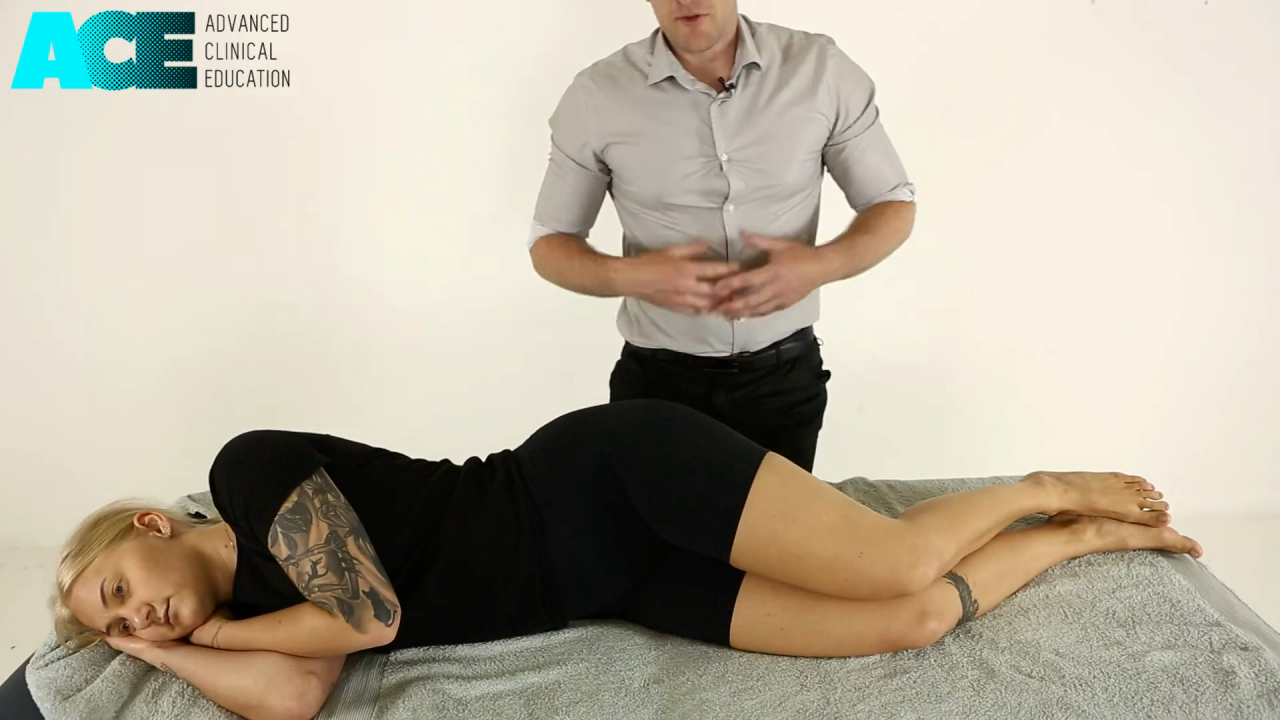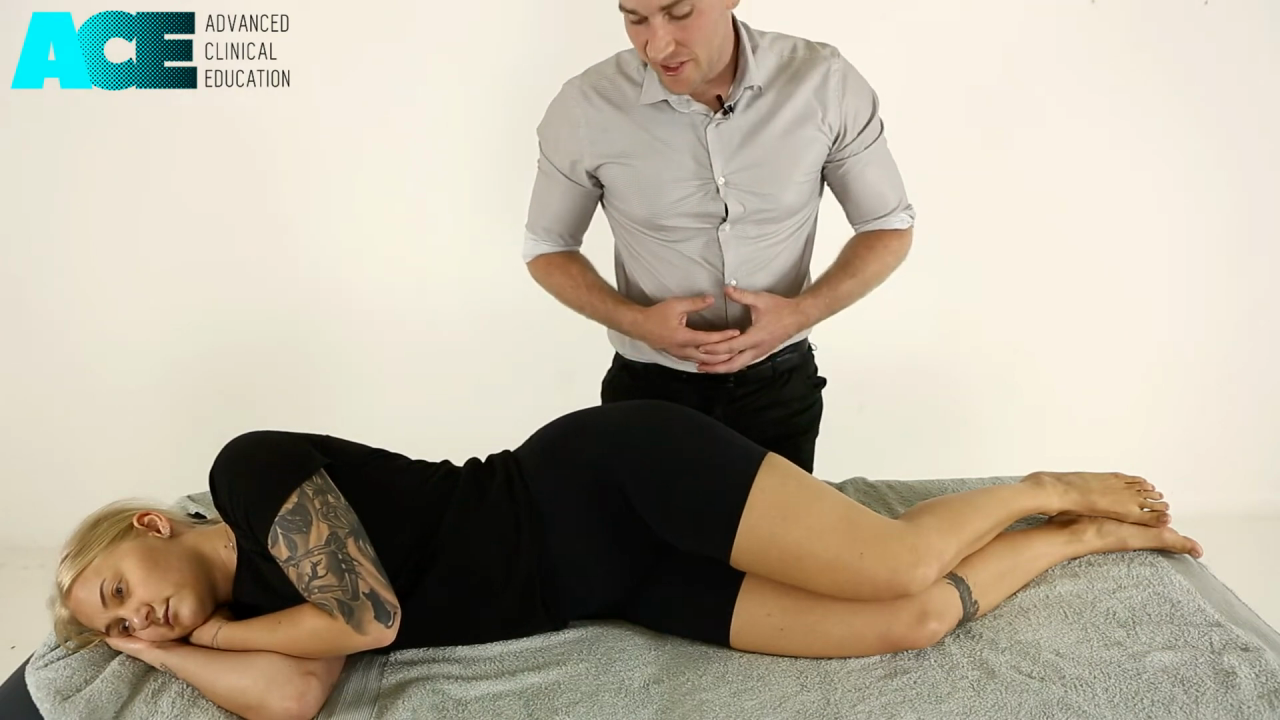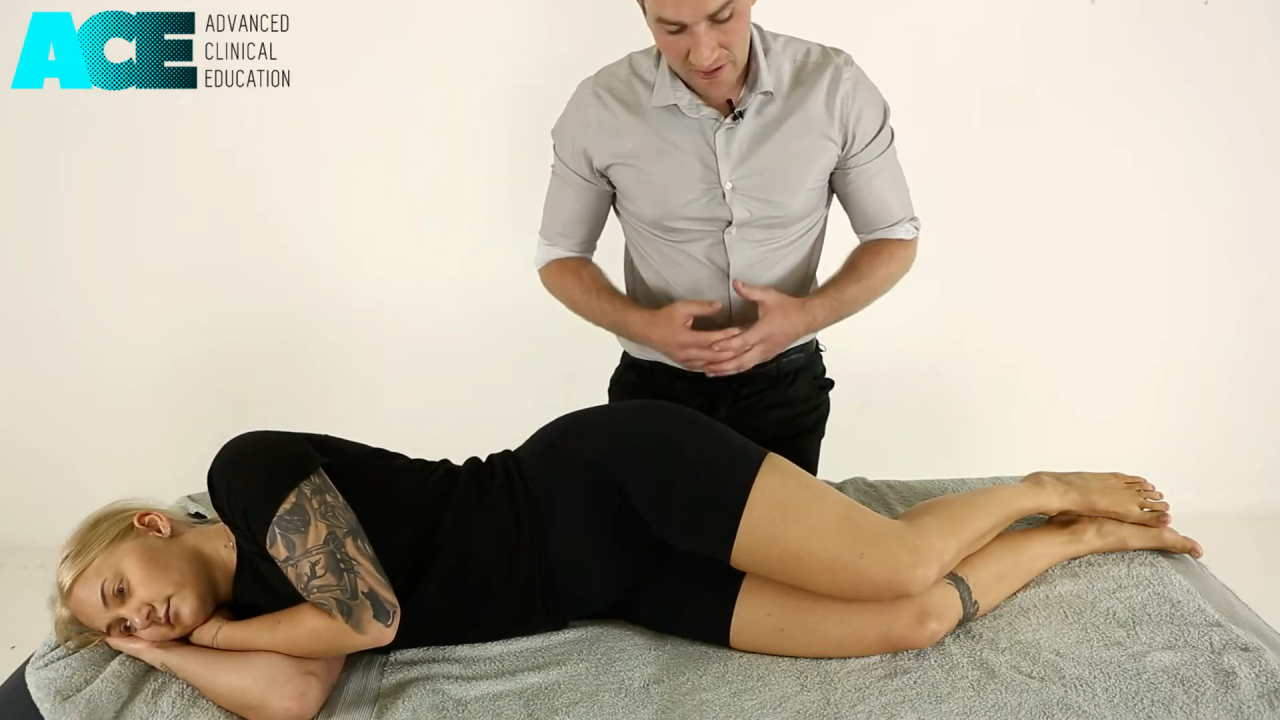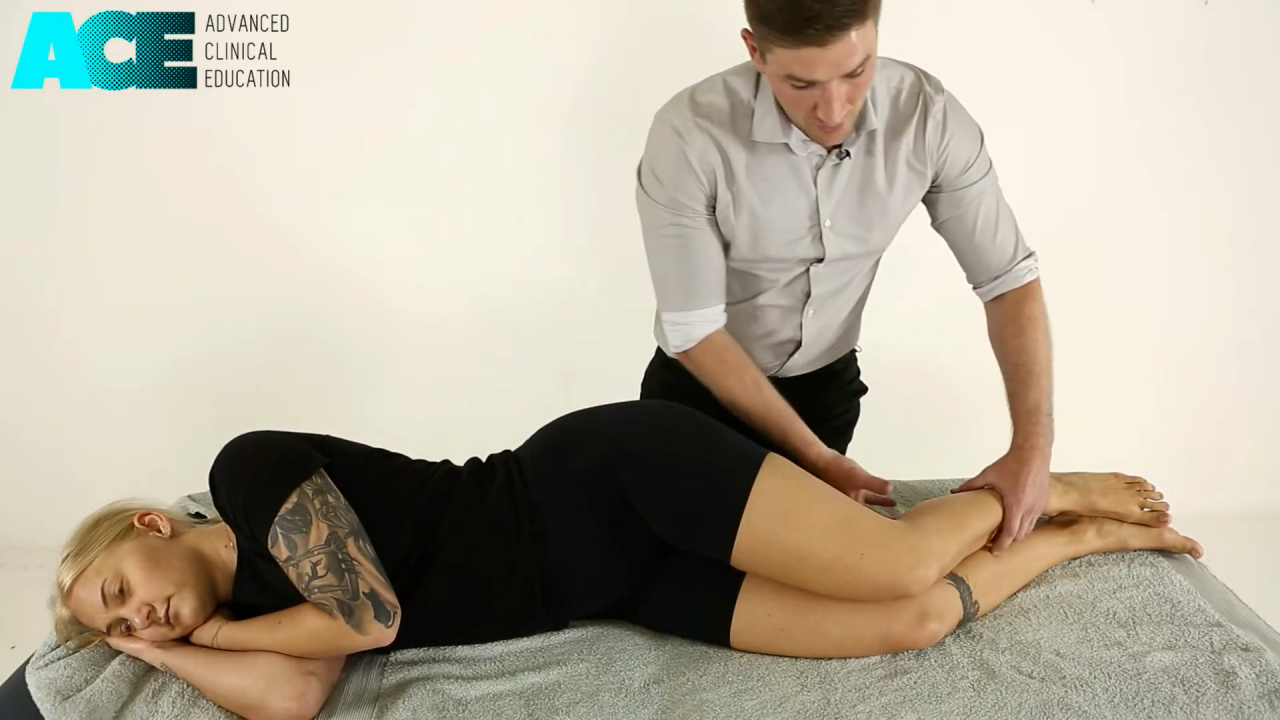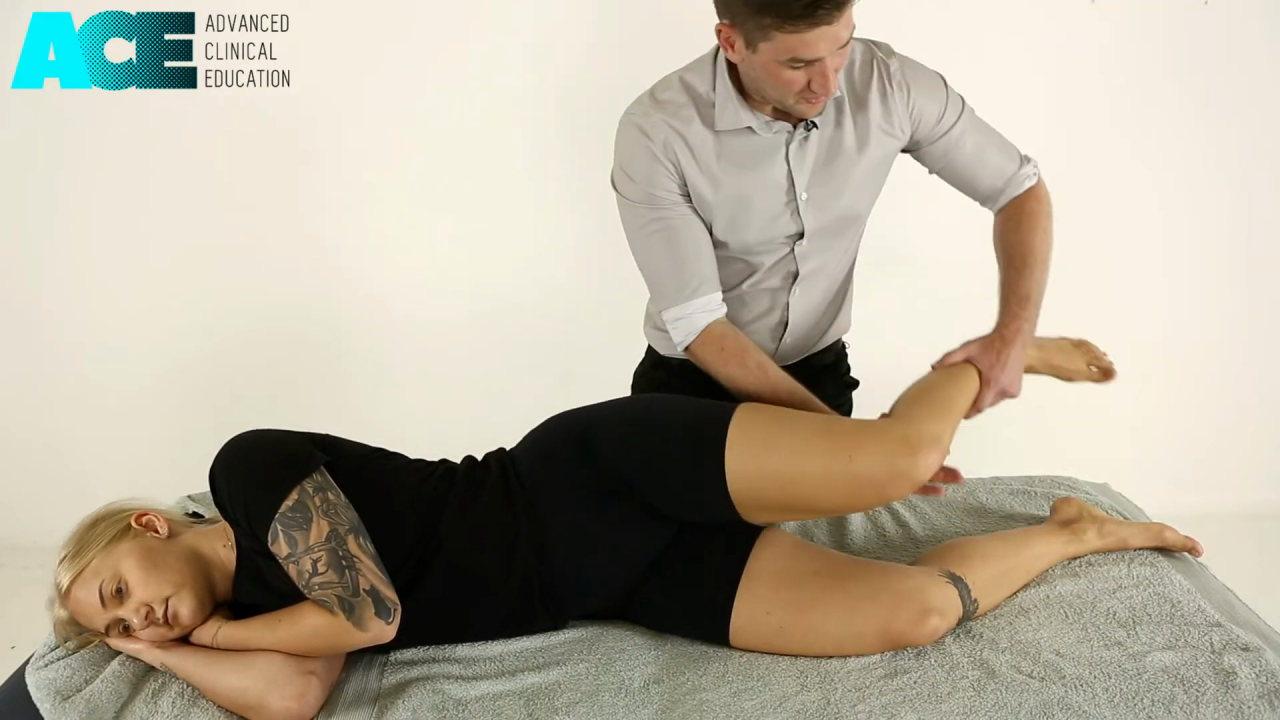
dt=1s
person 1, frame 1
left shoulder: (250, 469)
right shoulder: (264, 600)
left elbow: (376, 613)
left wrist: (226, 625)
left hip: (614, 475)
right hip: (622, 587)
left knee: (899, 571)
right knee: (913, 620)
left ankle: (1047, 491)
right ankle: (1083, 539)
person 1, frame 2
left shoulder: (251, 470)
right shoulder: (262, 605)
left elbow: (373, 614)
left wrist: (212, 626)
left hip: (612, 472)
right hip: (622, 587)
left knee: (900, 567)
right knee: (910, 619)
left ankle: (1050, 488)
right ankle: (1084, 536)
person 1, frame 3
left shoulder: (249, 471)
right shoulder: (264, 605)
left elbow: (372, 614)
left wrist: (213, 625)
left hip: (612, 475)
right hip: (623, 584)
left knee: (900, 571)
right knee: (912, 621)
left ankle: (1051, 489)
right ankle: (1086, 536)
person 1, frame 4
left shoulder: (250, 470)
right shoulder: (263, 607)
left elbow: (374, 615)
left wrist: (219, 627)
left hip: (610, 474)
right hip: (619, 587)
left knee: (901, 572)
right knee: (914, 620)
left ankle: (1041, 489)
right ankle: (1077, 538)
person 1, frame 5
left shoulder: (249, 469)
right shoulder: (258, 611)
left elbow: (373, 612)
left wrist: (211, 624)
left hip: (602, 472)
right hip: (621, 583)
left knee: (893, 459)
right knee: (915, 610)
right ankle: (1077, 532)
person 2, frame 1
left shoulder: (821, 70)
right shoulder: (596, 95)
left elbow: (895, 206)
right elbow: (549, 244)
left wrist: (823, 263)
right wrist: (628, 277)
left hip: (784, 375)
right hip: (657, 379)
person 2, frame 2
left shoulder: (825, 82)
right shoulder: (585, 107)
left elbow: (889, 226)
right elbow: (546, 248)
left wrist: (801, 312)
right wrist: (636, 321)
left hip: (780, 384)
right hip: (649, 388)
person 2, frame 3
left shoulder: (835, 88)
right shoulder: (599, 107)
left elbow: (895, 237)
right elbow: (559, 258)
left wrist: (808, 315)
right wrist: (642, 325)
left hip: (786, 384)
right hip: (657, 387)
person 2, frame 4
left shoulder: (928, 115)
right shoulder: (689, 134)
left elbow: (1010, 279)
right elbow: (692, 331)
left wrist: (1033, 447)
right wrist: (814, 458)
left hip: (826, 385)
right hip: (701, 390)
person 2, frame 5
left shoulder: (890, 82)
right shoulder: (655, 134)
left elbow: (1020, 189)
right elbow: (697, 324)
left wrist: (1013, 334)
left hip: (821, 373)
right hip: (692, 384)
